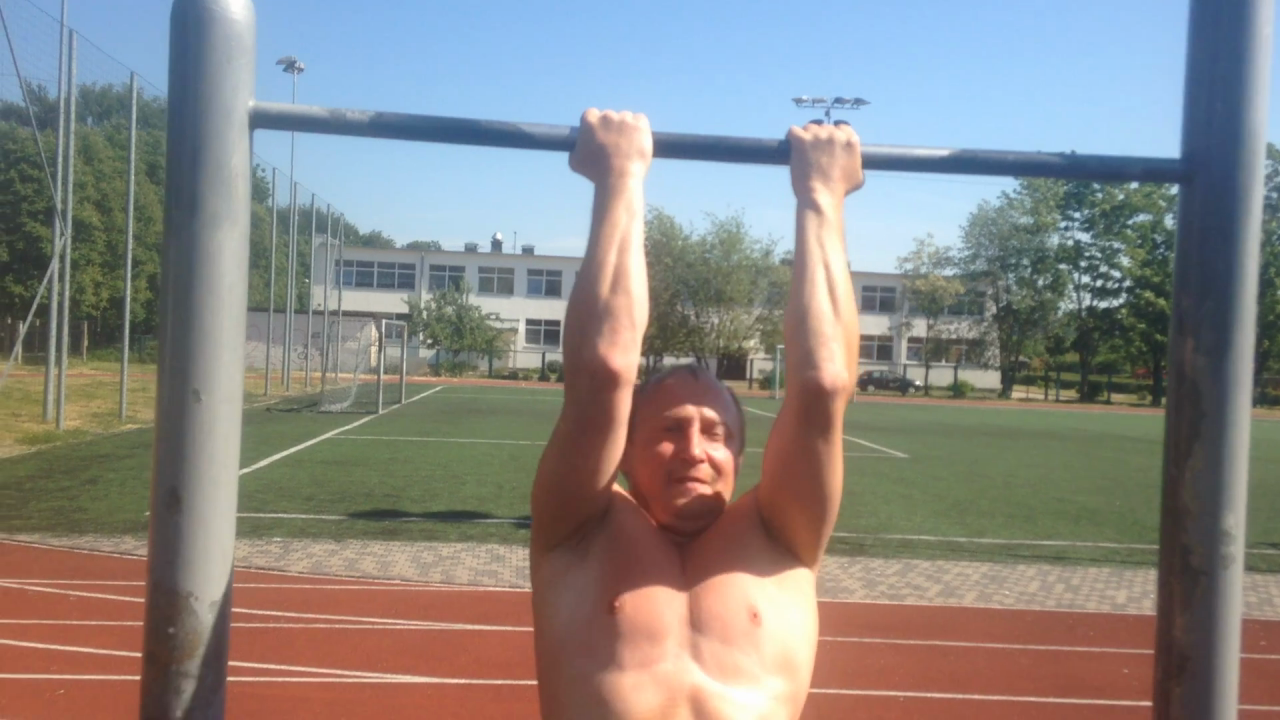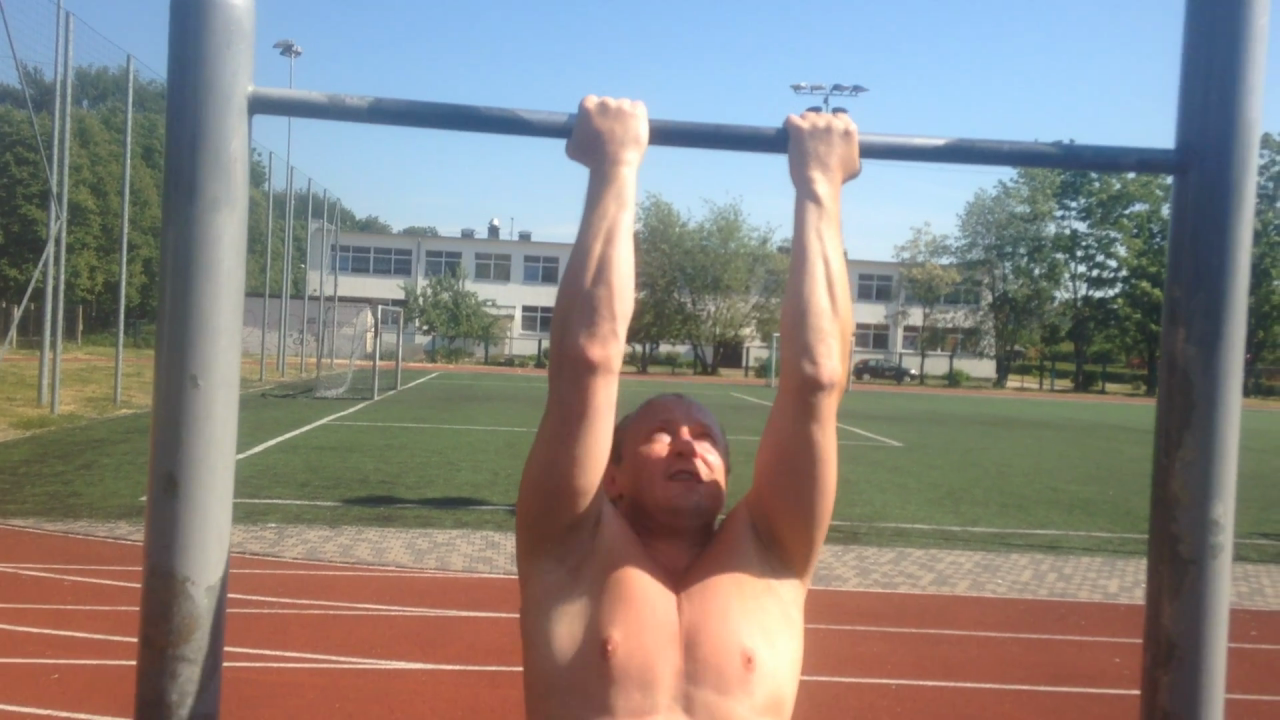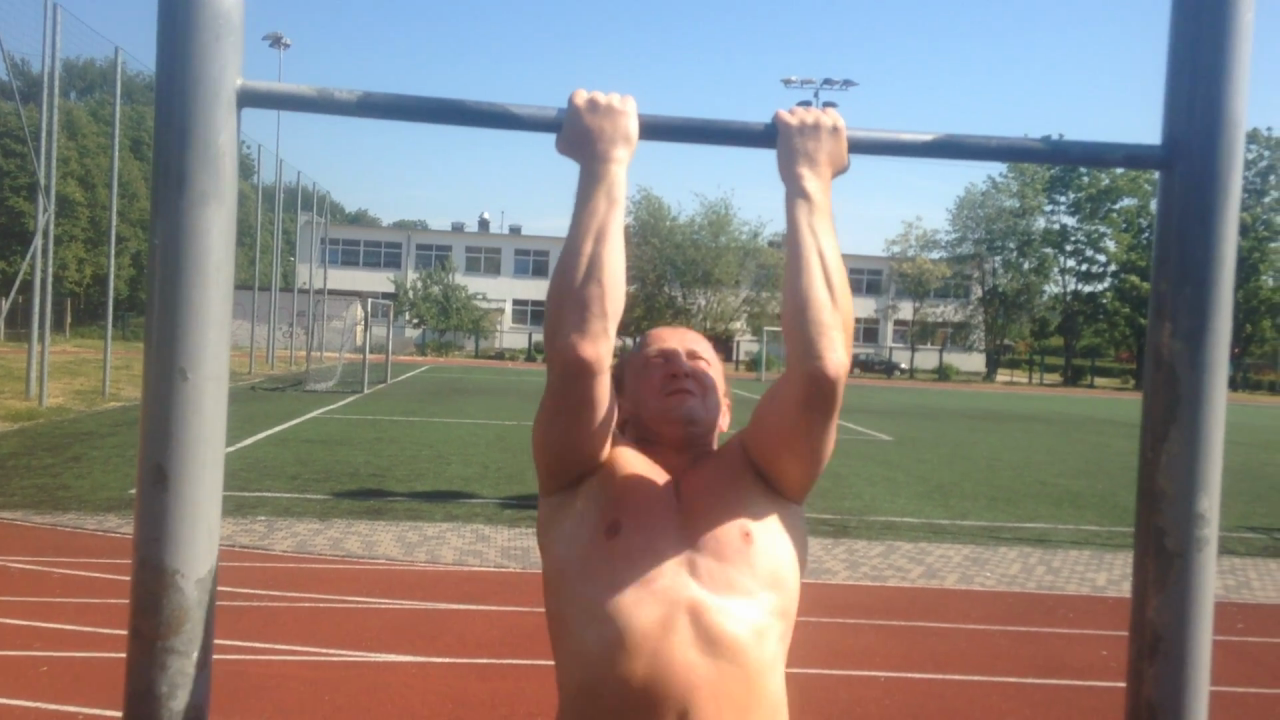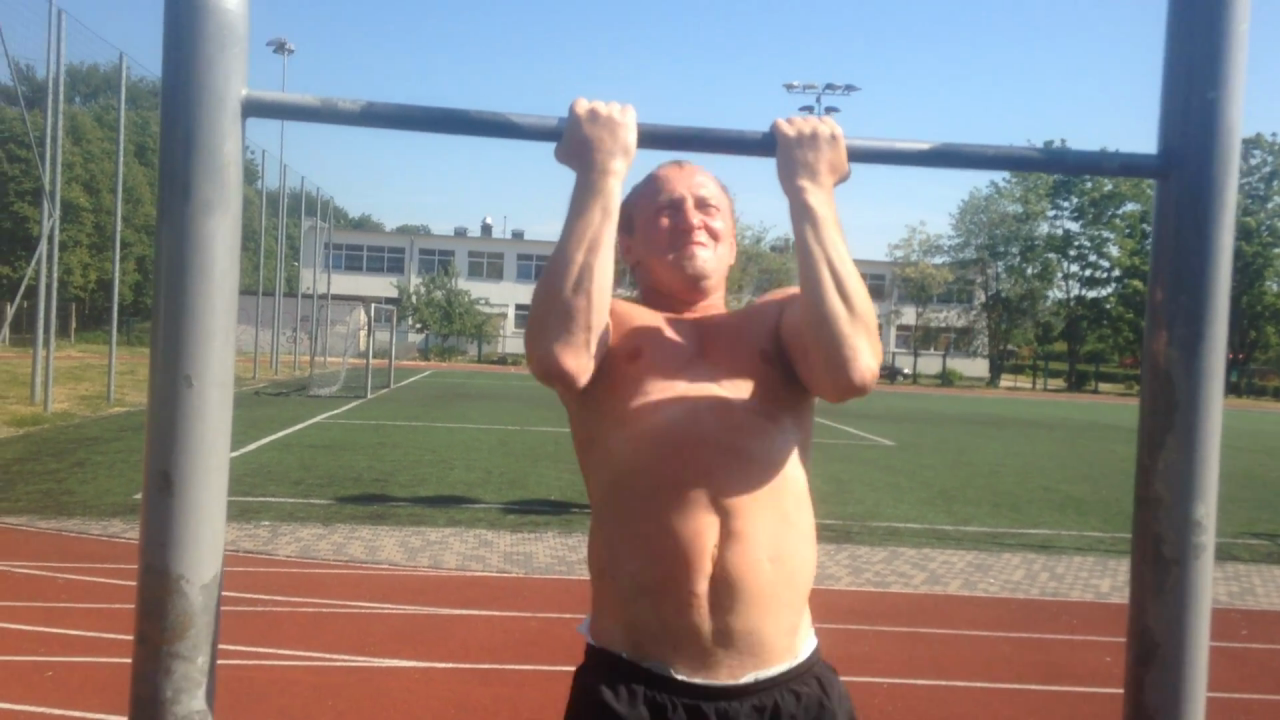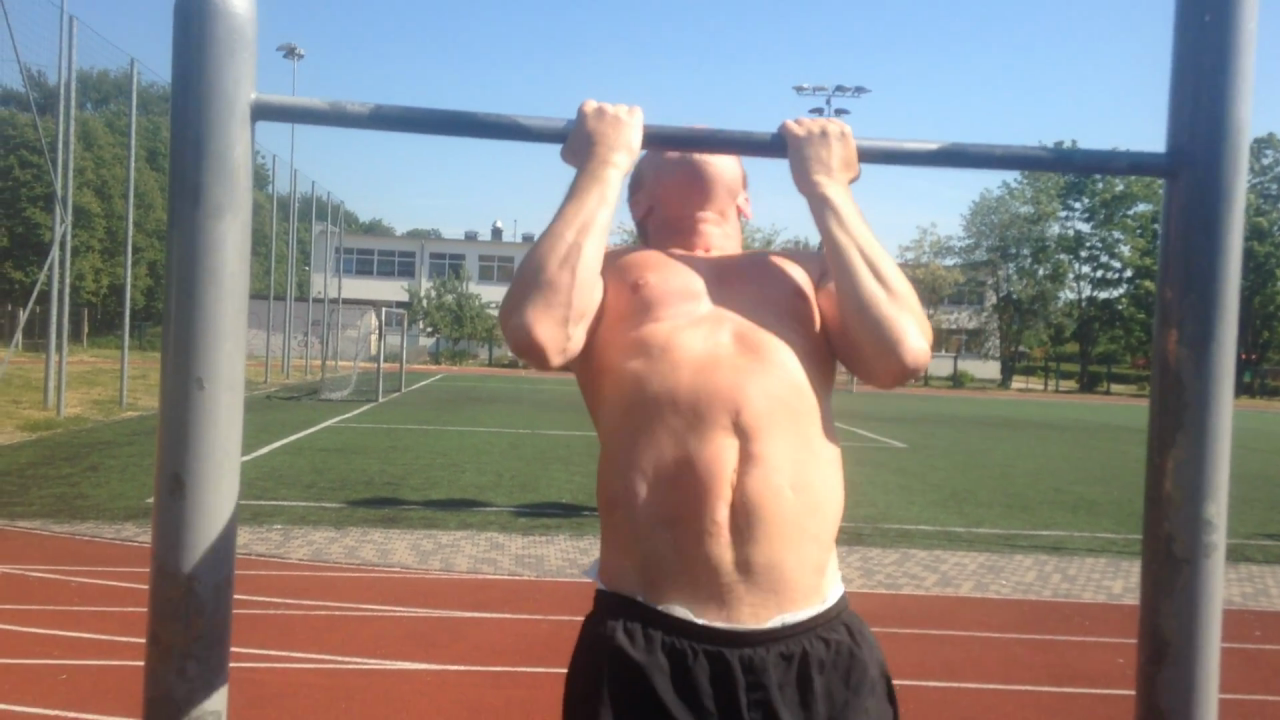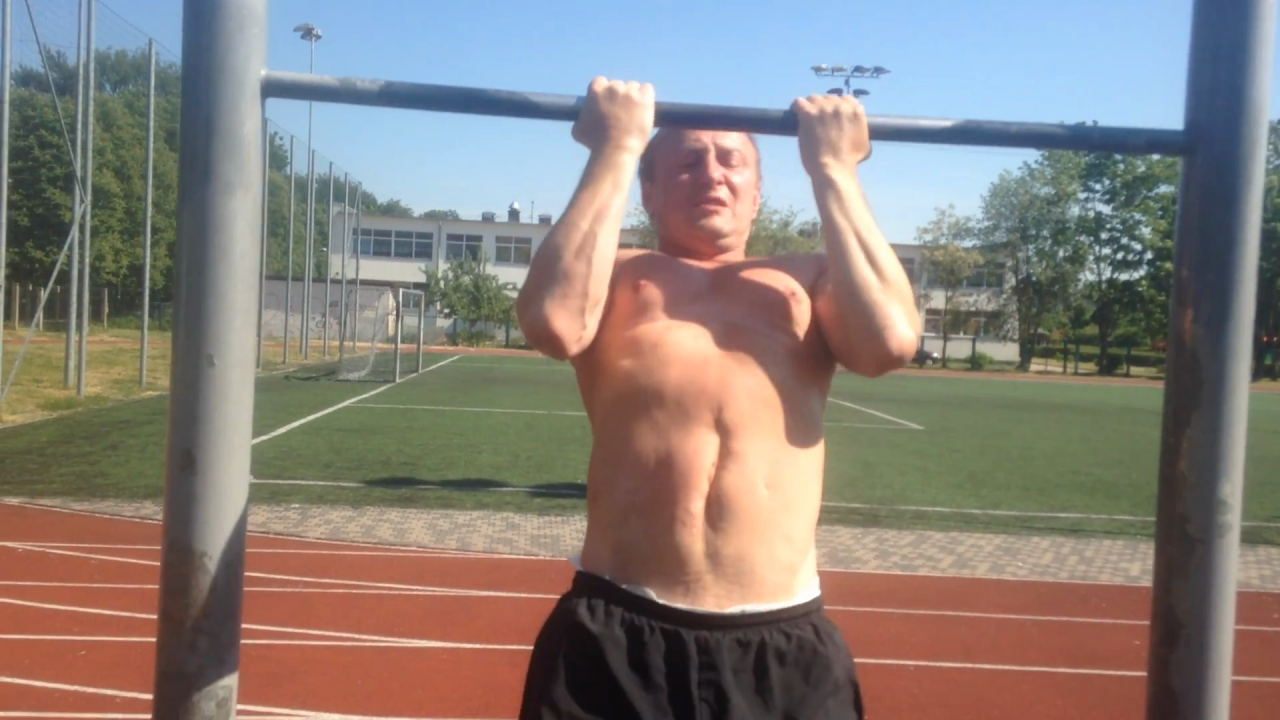
dt=0.4s
person 1, frame 1
left shoulder: (774, 549)
right shoulder: (582, 541)
left elbow: (823, 381)
right elbow: (603, 370)
left wrist: (820, 195)
right wrist: (622, 178)
person 1, frame 2
left shoulder: (765, 565)
right shoulder: (573, 560)
left elbow: (815, 379)
right elbow: (588, 364)
left wrist: (820, 184)
right wrist: (616, 167)
person 1, frame 3
left shoulder: (759, 486)
right shoulder: (587, 484)
left elbow: (823, 365)
right elbow: (581, 352)
left wrist: (808, 181)
right wrist: (605, 165)
person 1, frame 4
left shoulder: (778, 321)
right shoulder: (612, 332)
left elbow: (853, 367)
right elbow: (560, 355)
left wrist: (810, 190)
right wrist: (602, 172)
person 1, frame 5
left shoulder: (808, 273)
right shoulder: (607, 272)
left elbow: (904, 352)
right elbow: (537, 331)
left wrist: (826, 182)
right wrist: (604, 161)
person 1, frame 6
left shoulder: (806, 280)
right shoulder: (613, 275)
left elbow: (891, 340)
right elbow: (553, 322)
left wrist: (832, 167)
right wrist: (617, 147)
right hip: (614, 638)
